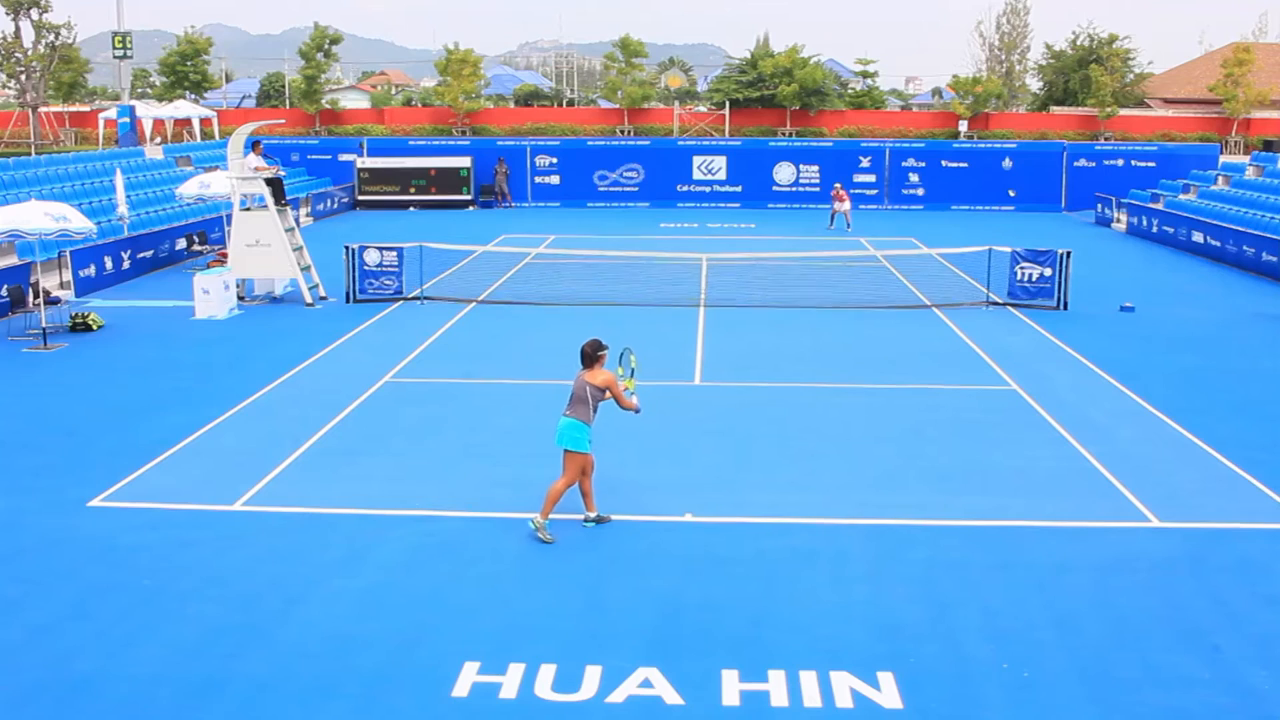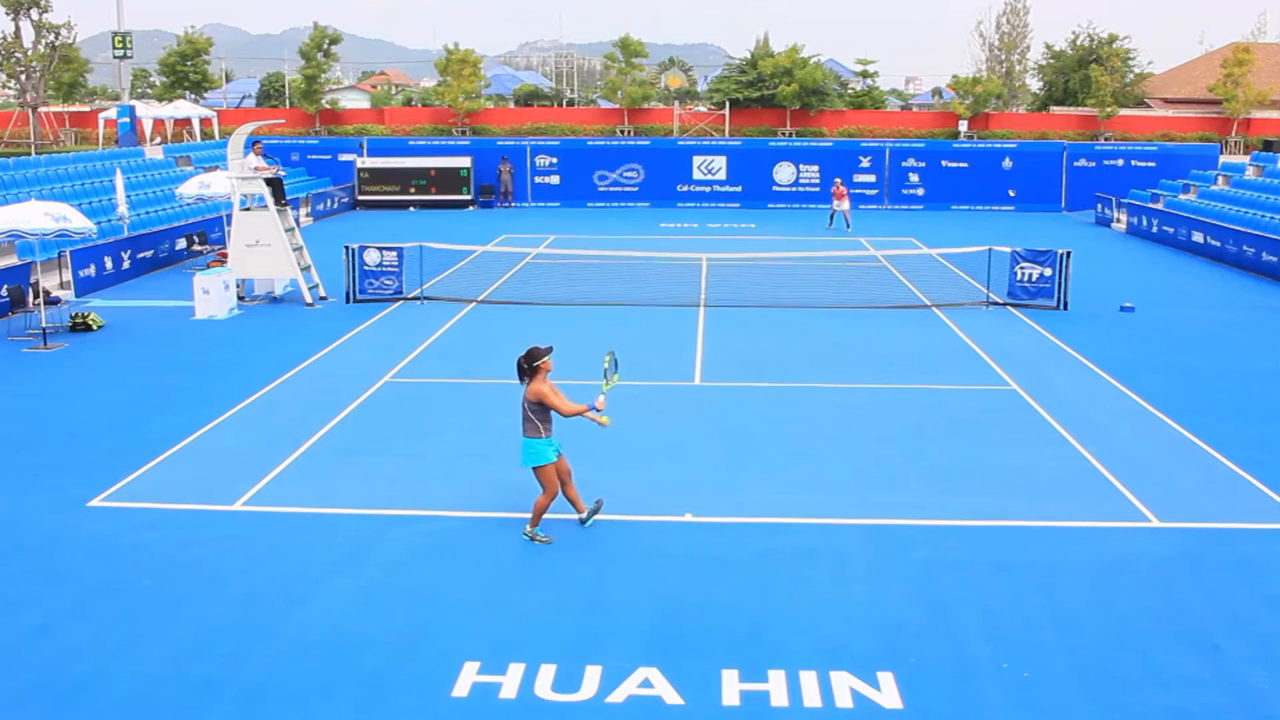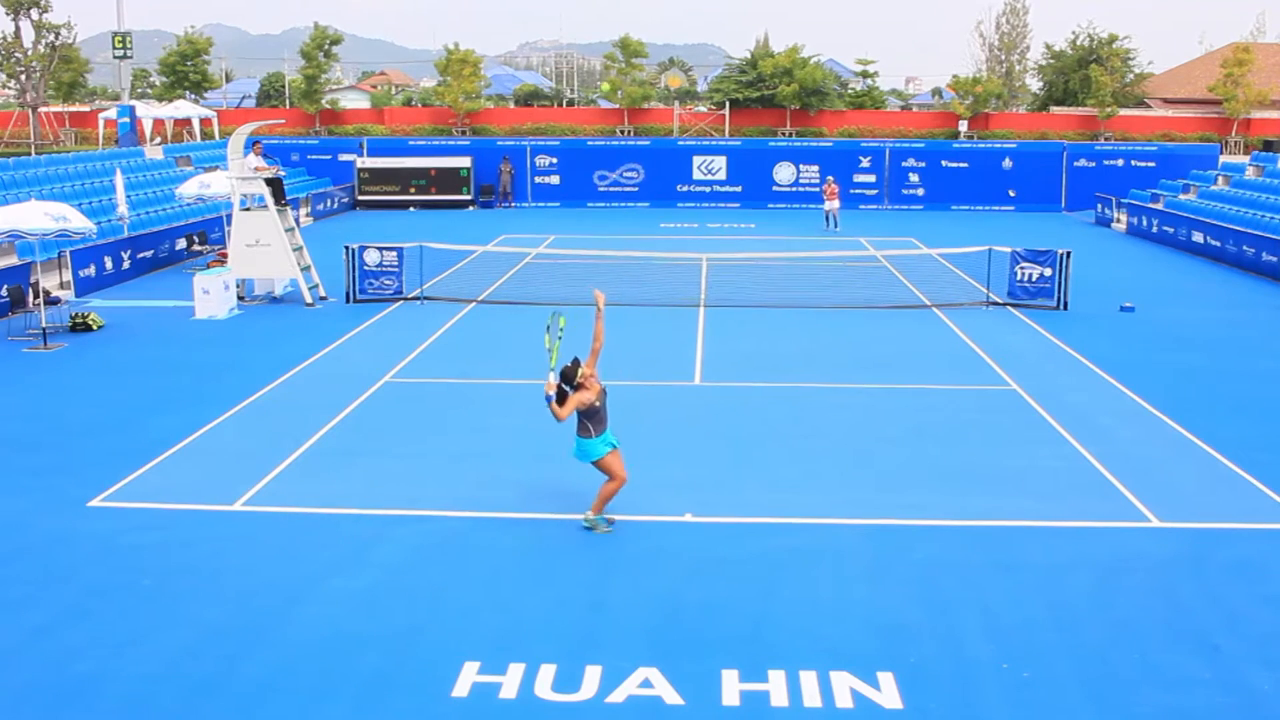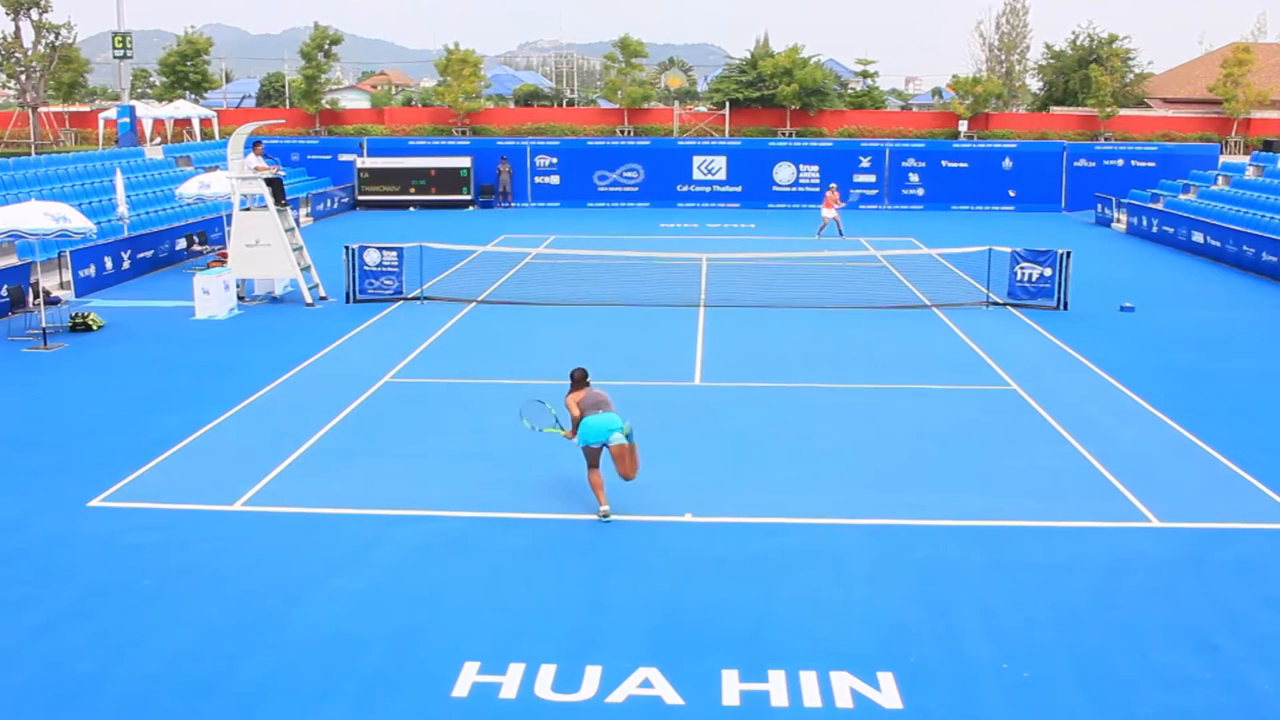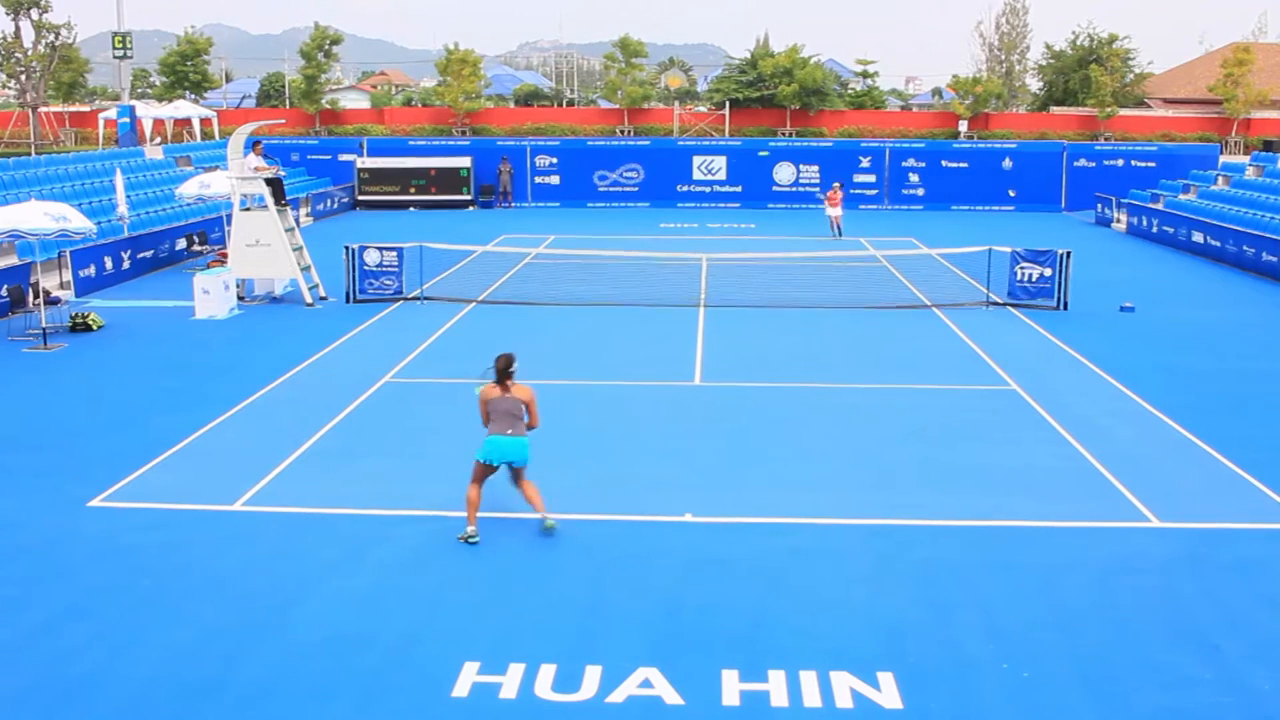
dt=1s
person 1, frame 1
left shoulder: (584, 374)
right shoulder: (606, 376)
right elbow: (623, 403)
left wrist: (619, 388)
right wrist: (635, 406)
left hip: (573, 425)
right hip: (577, 428)
left knee: (587, 470)
right knee: (569, 478)
left ankle: (591, 514)
right ankle: (540, 520)
person 1, frame 2
left shoulder: (546, 382)
right shoulder: (539, 388)
left elbow: (567, 404)
right elbow: (565, 411)
left wrist: (593, 416)
right wrist: (592, 406)
left hip: (547, 441)
right hip: (537, 445)
left knee: (566, 477)
right knee: (551, 491)
left ankle: (583, 514)
right ankle: (531, 529)
person 1, frame 3
left shoulder: (591, 375)
right shoulder: (578, 398)
left elbow: (597, 344)
right elbow: (560, 417)
left wrist: (599, 311)
right wrist: (550, 398)
left hip: (603, 436)
right hip: (590, 442)
left knee: (617, 477)
right knee: (620, 477)
left ankle: (595, 515)
right ankle: (592, 516)
person 1, frame 4
left shoulder: (571, 398)
right shoulder: (602, 394)
left elbow: (576, 416)
left wrist: (573, 432)
left hip: (590, 426)
right hip: (612, 423)
left knee: (593, 468)
right knee: (628, 474)
left ankle: (604, 508)
right ankle: (628, 435)
person 1, frame 5
left shoulder: (486, 391)
right shoulder: (526, 391)
right elbow: (533, 423)
left hip: (496, 443)
right hip: (520, 443)
left knee: (475, 483)
right knee: (522, 481)
left ankle: (471, 530)
right ankle: (545, 517)
